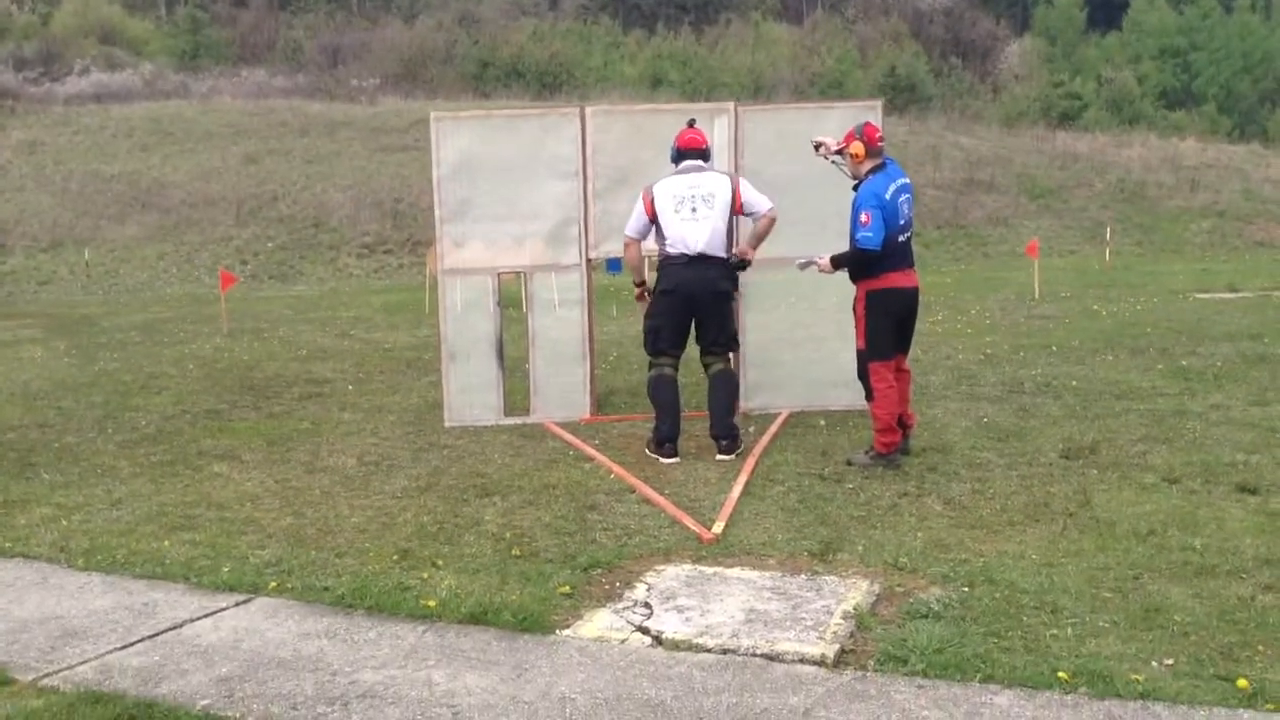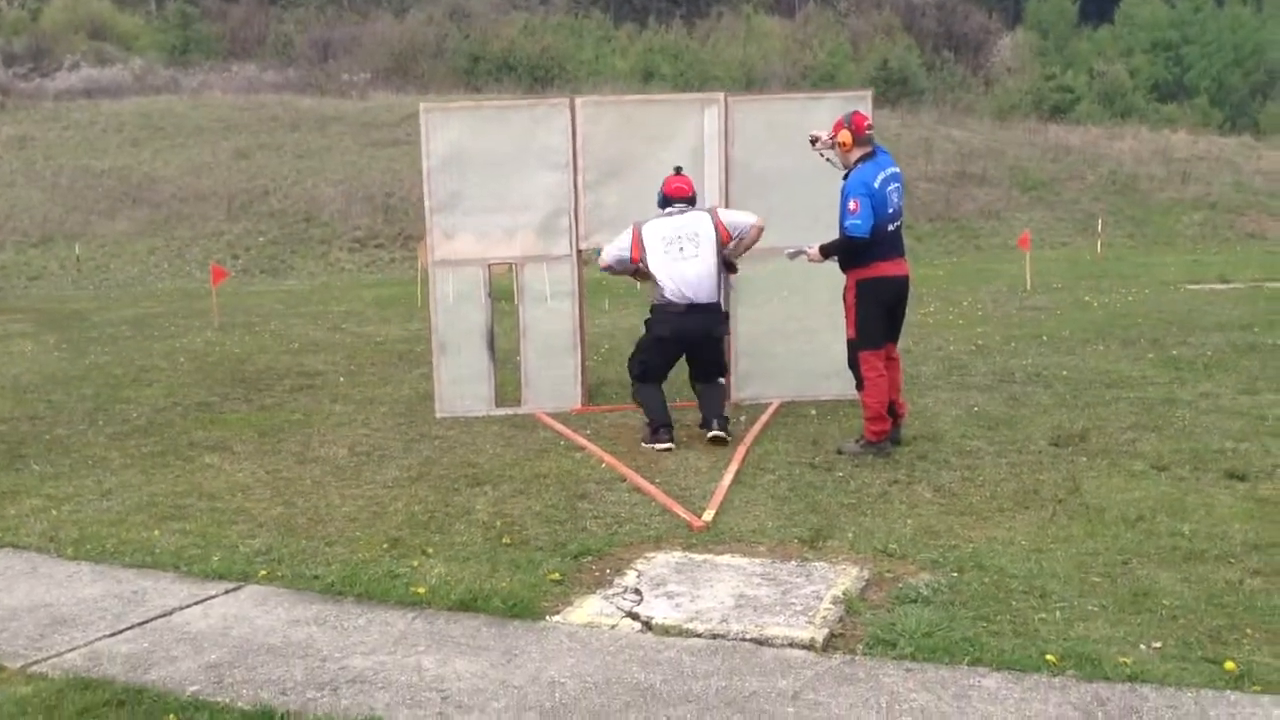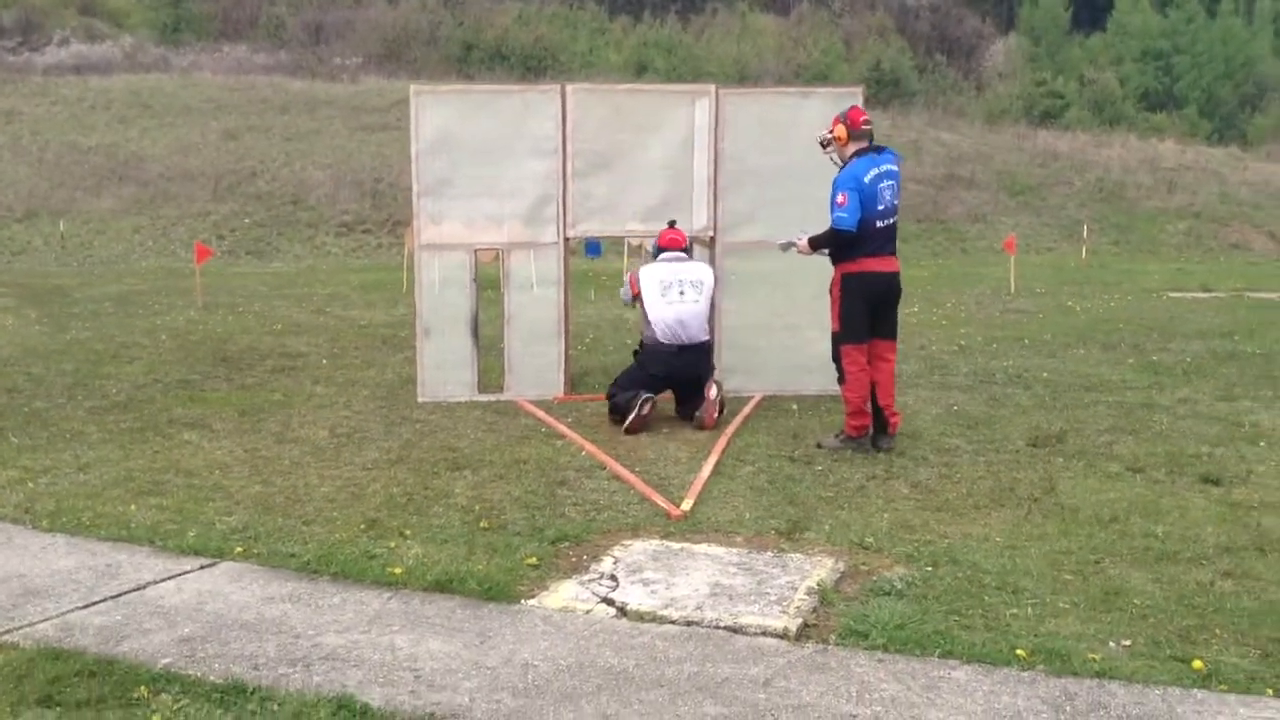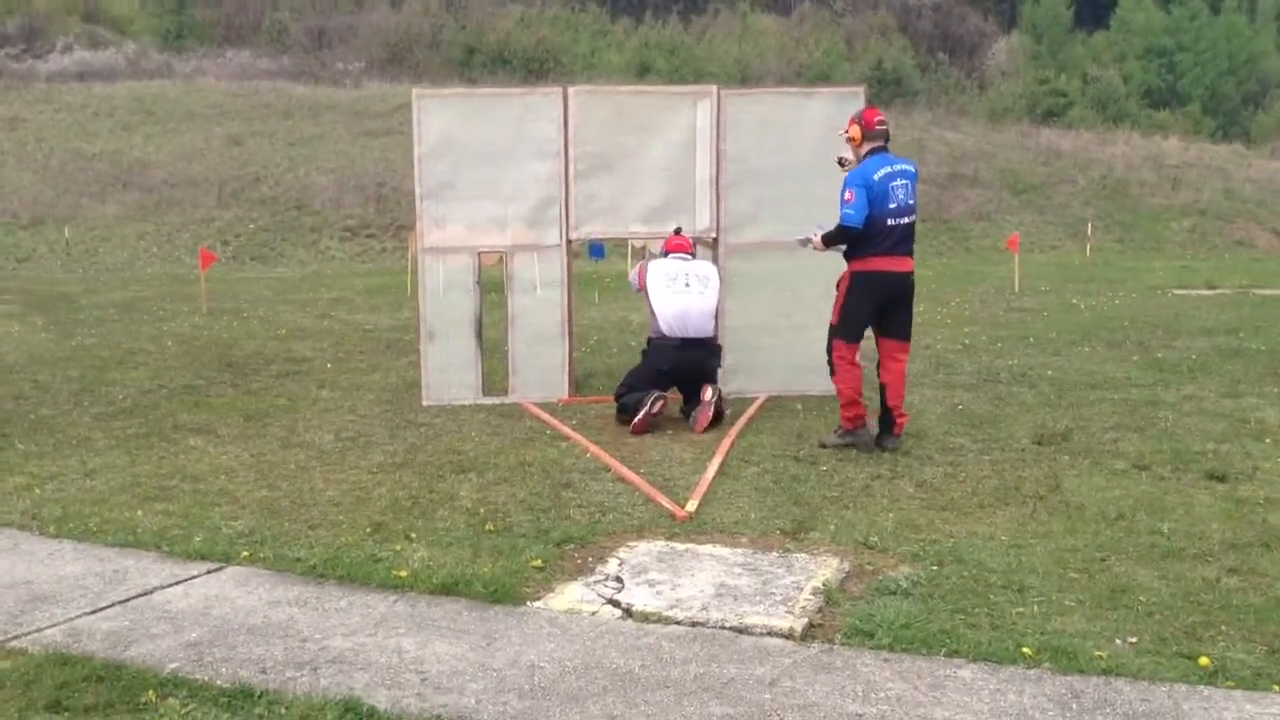
dt=0.4s
person 1, frame 1
left shoulder: (868, 193)
right shoulder: (897, 174)
left elbow: (867, 250)
right elbow: (878, 159)
left wrist: (834, 262)
right wrist: (837, 149)
left hip: (879, 292)
right hip: (907, 285)
left knee: (877, 370)
right knee: (897, 364)
left ankle: (886, 447)
right ankle: (902, 433)
person 1, frame 2
left shoulder: (857, 182)
right shoulder: (888, 163)
left elbow: (856, 238)
right elbow: (873, 148)
left wrist: (823, 251)
right wrist: (831, 142)
left hip: (868, 280)
right hip: (897, 274)
left knee: (867, 359)
right knee: (887, 353)
left ankle: (876, 436)
right ankle: (894, 423)
person 1, frame 3
left shoulder: (848, 177)
right shoulder: (890, 162)
left elbow: (843, 231)
left wrist: (812, 244)
right wrist: (838, 149)
left hip: (856, 275)
right hip: (889, 273)
left knee: (851, 355)
right knee: (883, 353)
left ankle: (856, 432)
right ankle: (886, 430)
person 1, frame 4
left shoulder: (859, 177)
right shoulder: (908, 168)
left elbow: (851, 227)
left wrist: (825, 240)
left hip: (867, 274)
right hip: (902, 273)
left knee: (841, 348)
right knee: (894, 353)
left ankle: (853, 426)
right ankle: (891, 430)
person 2, frame 1
left shoulder: (656, 191)
right shoulder: (729, 184)
left elbow: (631, 242)
right elbow: (768, 214)
left wrist: (639, 283)
right wrist: (747, 246)
left hip: (673, 277)
right hip: (715, 276)
left knee: (663, 361)
right knee: (718, 359)
left ankle: (665, 443)
right ankle: (726, 440)
person 2, frame 2
left shoulder: (643, 230)
right shoulder: (712, 219)
left elbow: (605, 261)
right elbow: (756, 225)
left wrist: (638, 271)
right wrist: (731, 255)
left hip: (667, 320)
right hip: (707, 317)
left knee: (645, 378)
right knee: (709, 378)
left ankle: (660, 429)
right ankle: (715, 421)
person 2, frame 3
left shoulder: (642, 274)
right shoulder: (706, 271)
left elbow: (626, 298)
left hip: (657, 357)
right hip: (697, 358)
left knee: (616, 397)
right knee: (692, 404)
left ankle: (636, 403)
right ankle: (701, 403)
person 2, frame 4
left shoulder: (650, 268)
right shoulder: (710, 270)
left elbow: (635, 279)
left hip: (664, 352)
right hip: (703, 353)
left knee: (625, 398)
right knee: (697, 403)
left ankle: (646, 403)
right ankle: (706, 404)
